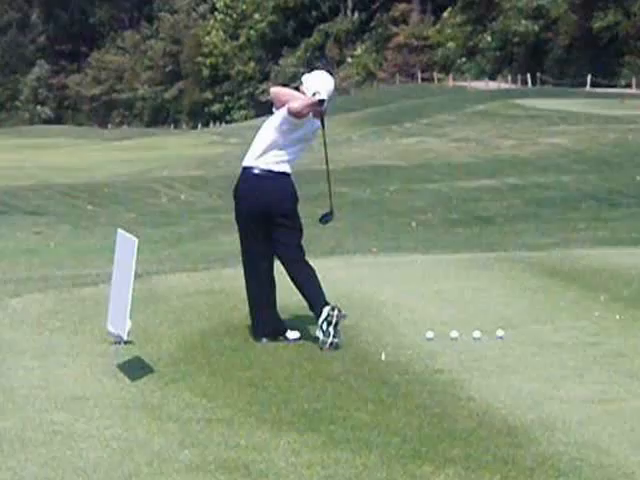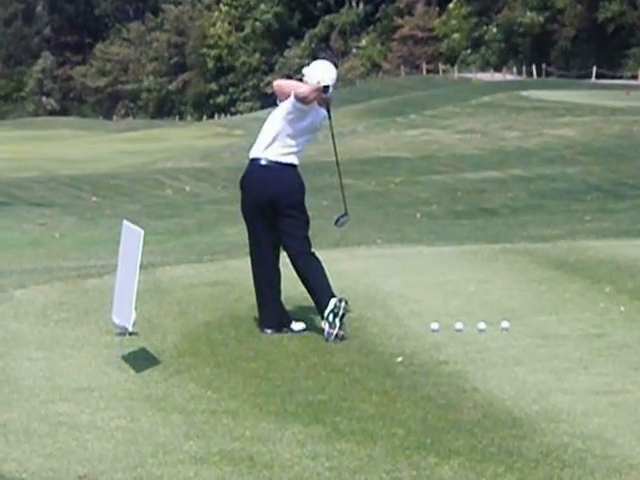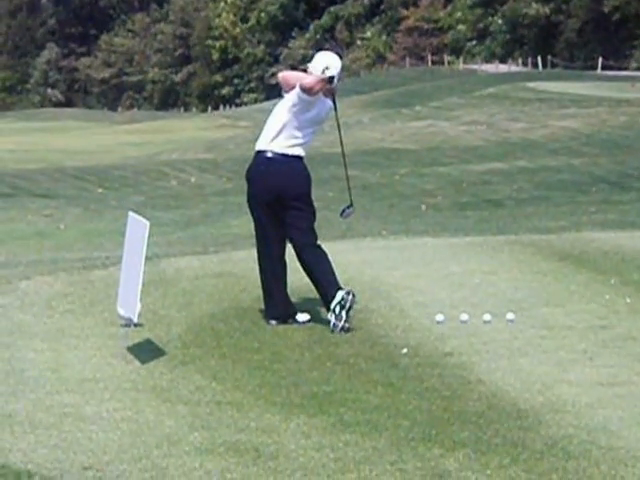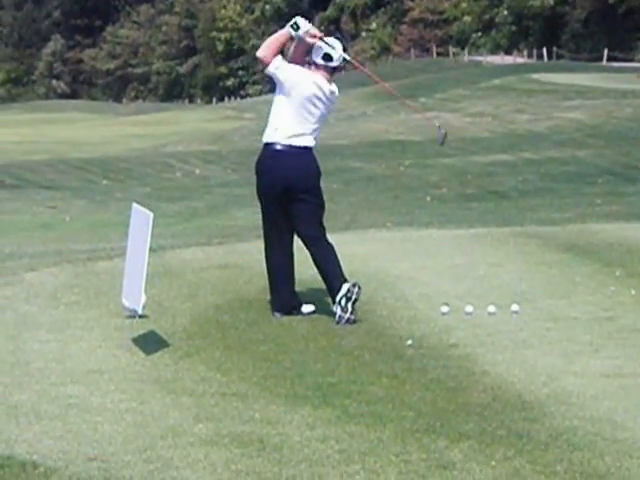
dt=0.5s
person 1, frame 1
left shoulder: (298, 115)
right shoulder: (313, 123)
left elbow: (295, 107)
right elbow: (276, 92)
left wrist: (311, 100)
right wrist: (314, 104)
left hip: (251, 185)
right hip: (280, 187)
left knee: (257, 261)
right knee: (294, 257)
left ankle: (267, 327)
right ankle: (323, 310)
person 1, frame 2
left shoulder: (302, 105)
right shoulder: (320, 114)
left elbow: (301, 93)
right elbow: (279, 85)
left wrist: (315, 88)
right wrist: (320, 93)
left hip: (258, 177)
right hip: (287, 179)
left knee: (264, 253)
right knee: (300, 249)
left ankle: (272, 318)
right ankle: (329, 303)
person 1, frame 3
left shoulder: (308, 96)
right shoulder: (326, 105)
left elbow: (307, 84)
right elbow: (284, 77)
left wrist: (321, 79)
right wrist: (327, 83)
left hip: (264, 169)
right hip: (294, 171)
left knee: (269, 244)
right knee: (306, 241)
left ankle: (279, 310)
right ankle: (335, 295)
person 1, frame 4
left shoulder: (297, 77)
right shoulder: (330, 93)
left elbow: (263, 55)
right elbow: (297, 60)
left wrist: (294, 28)
right wrist: (303, 36)
left hip: (273, 161)
right hip: (304, 163)
left knee: (277, 236)
right knee: (314, 233)
left ankle: (284, 302)
right ankle: (340, 288)
